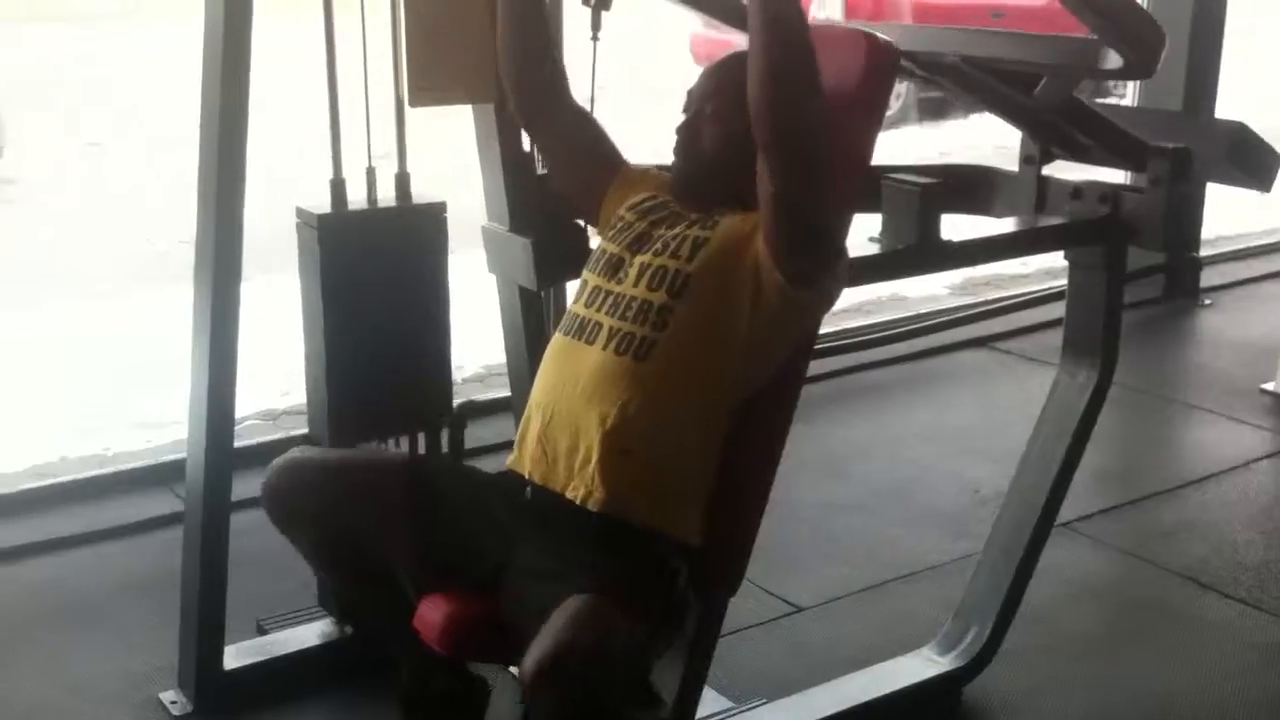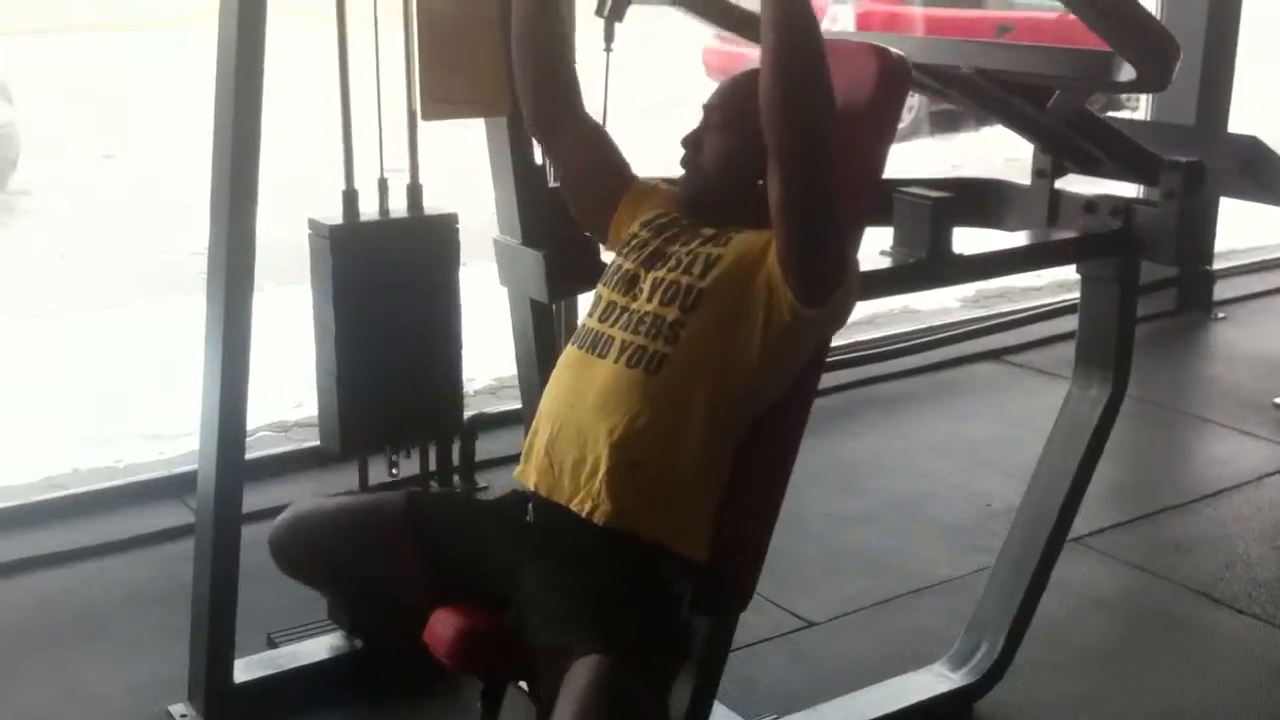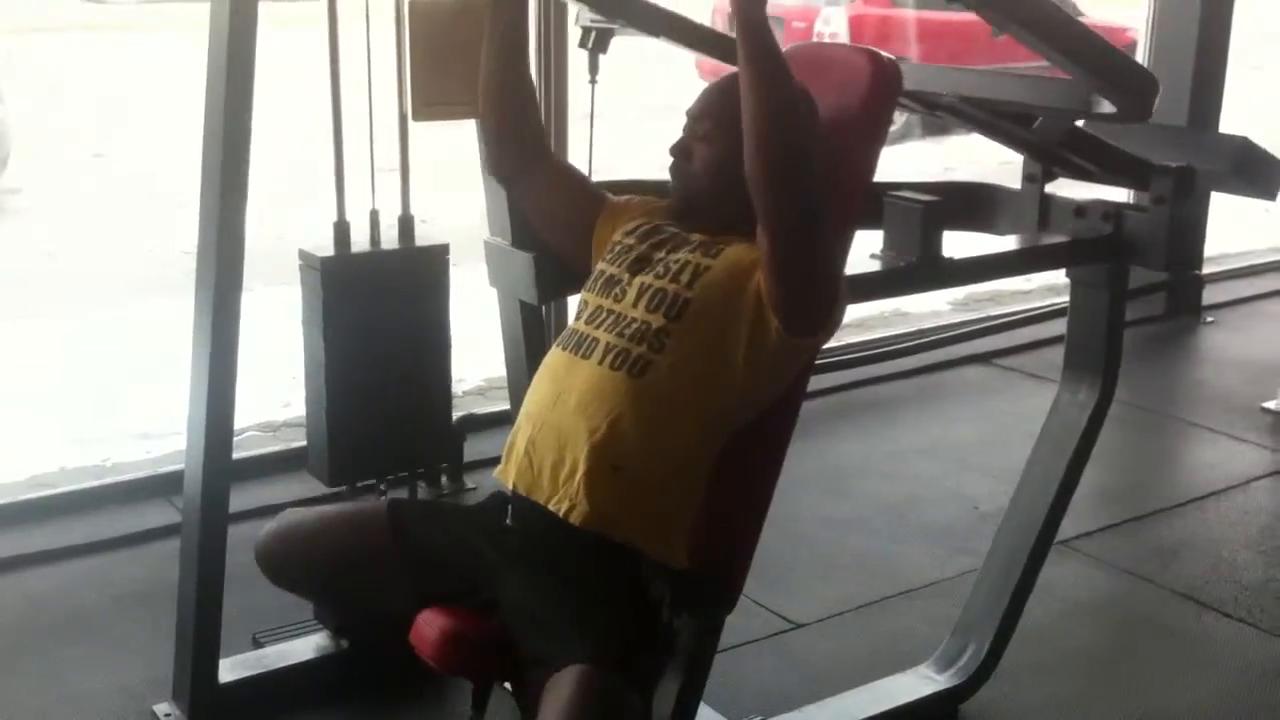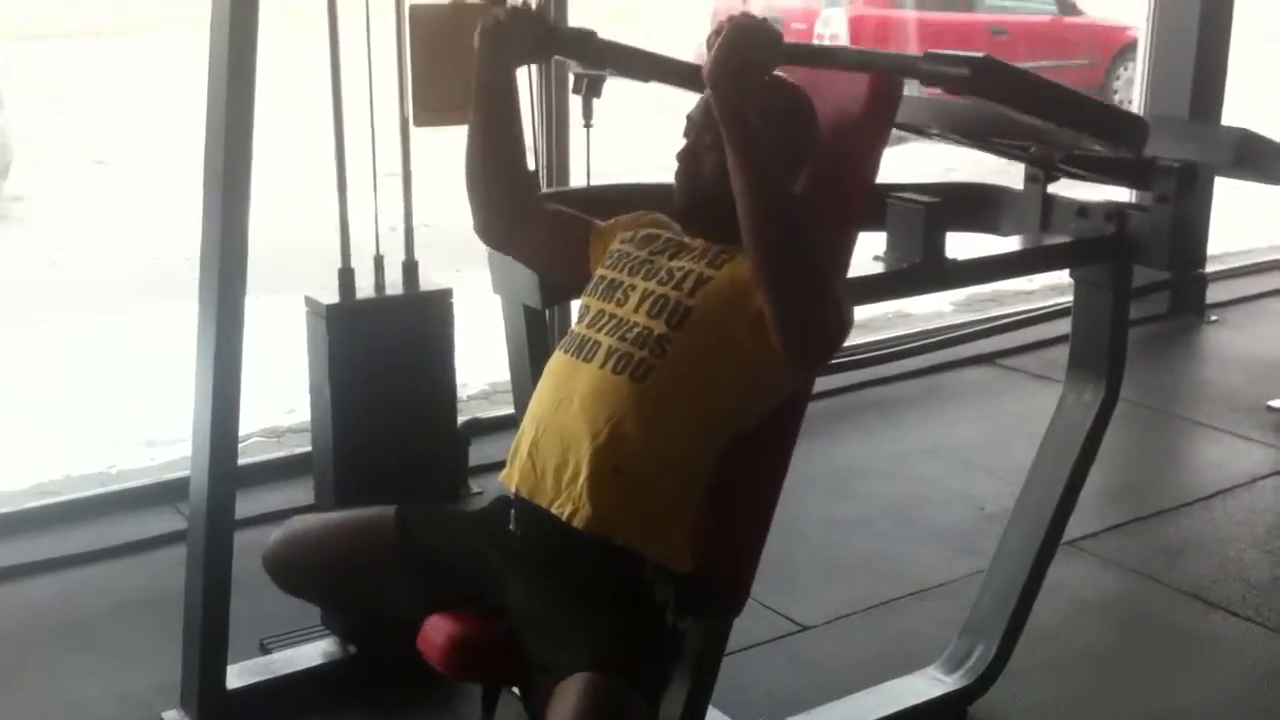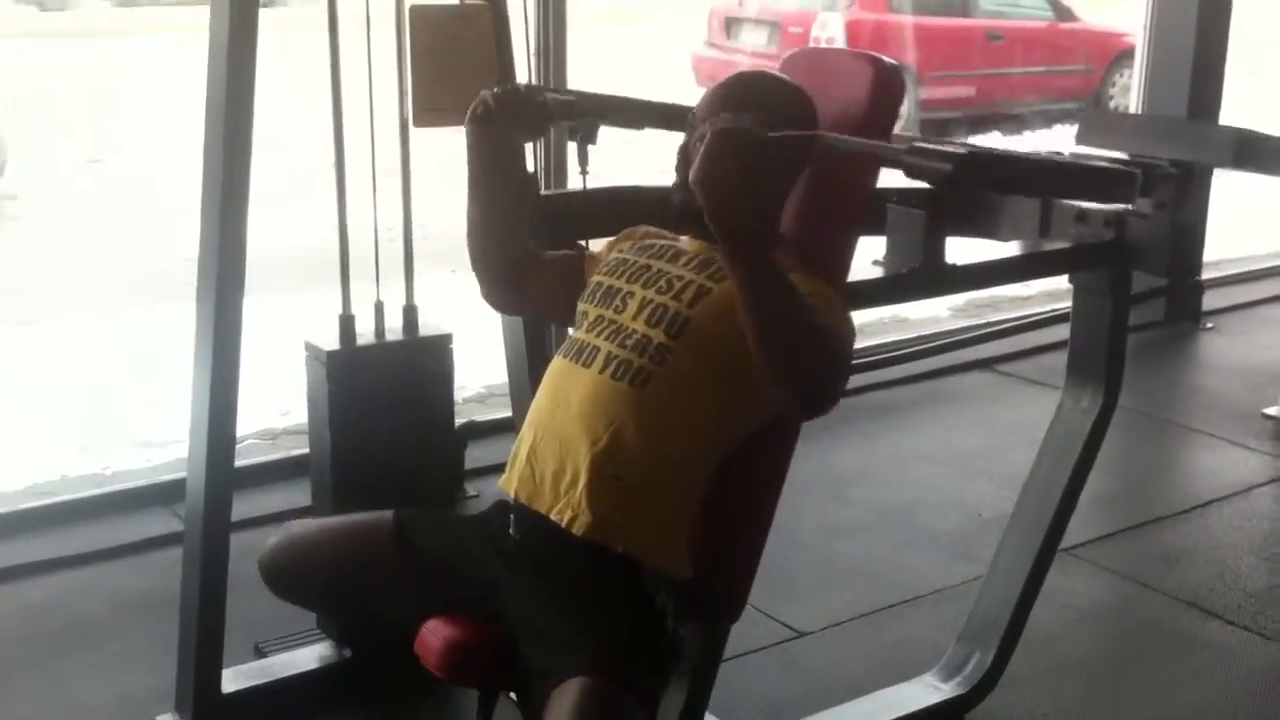
dt=0.4s
person 1, frame 1
left shoulder: (780, 255)
right shoulder: (637, 200)
left elbow: (791, 143)
right elbow: (540, 105)
left hip: (622, 544)
right hip: (513, 499)
right knee: (297, 485)
person 1, frame 2
left shoulder: (792, 274)
right shoulder: (650, 217)
left elbow: (802, 148)
right elbow: (553, 114)
left hip: (628, 562)
right hip: (522, 517)
right knee: (301, 538)
person 1, frame 3
left shoulder: (777, 284)
right shoulder: (633, 229)
left elbow: (787, 201)
right elbow: (518, 159)
left hip: (610, 565)
right hip: (506, 519)
right knee: (286, 548)
person 1, frame 4
left shoulder: (773, 288)
right shoulder: (634, 239)
left elbow: (805, 325)
right elbow: (506, 219)
left wrist: (736, 104)
right wrist: (495, 69)
left hip: (617, 569)
right hip: (510, 523)
right knee: (294, 554)
person 1, frame 5
left shoulder: (788, 288)
right shoulder: (637, 246)
left elbow: (810, 391)
right elbow: (508, 281)
left wrist: (727, 211)
right wrist: (491, 148)
left hip: (617, 575)
right hip: (510, 528)
right knee: (291, 559)
